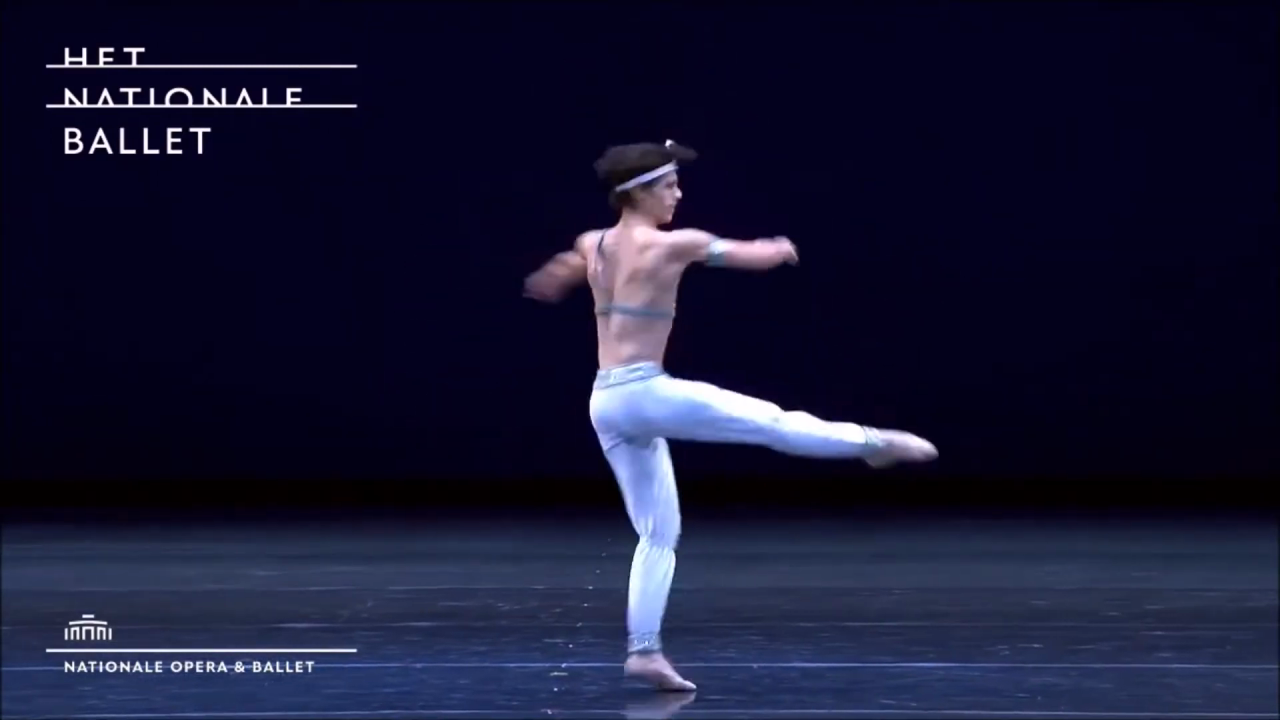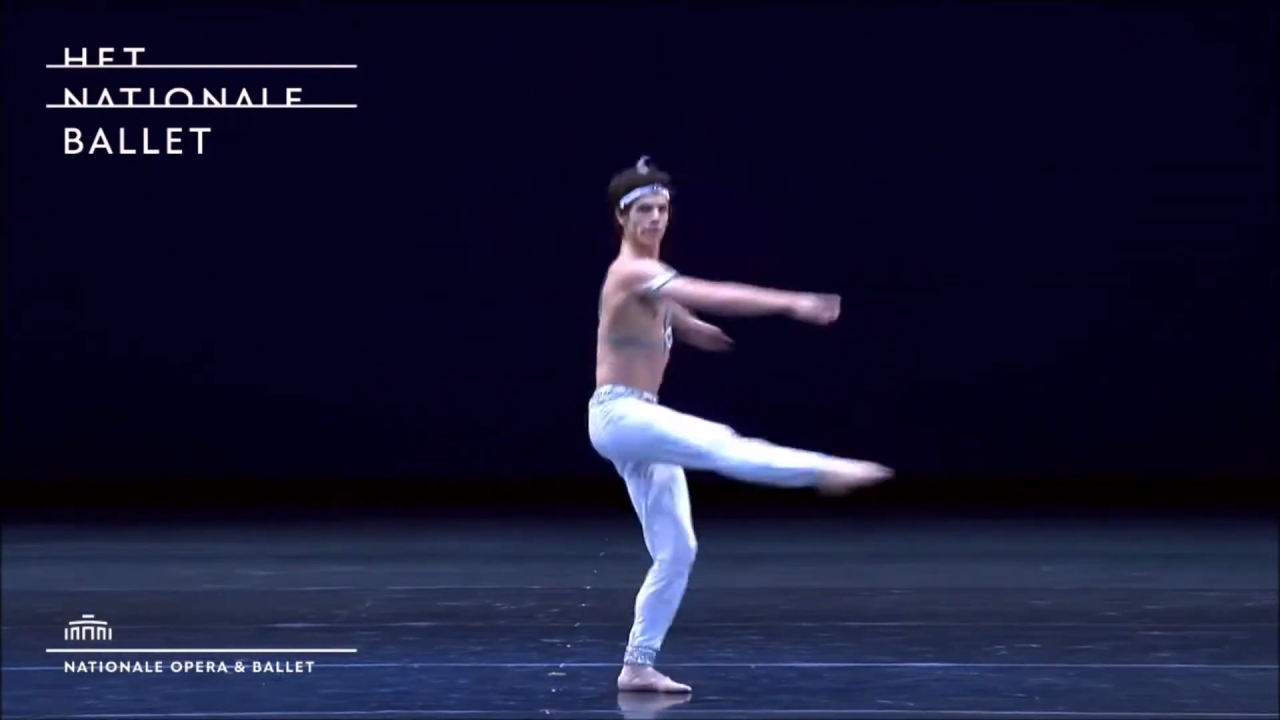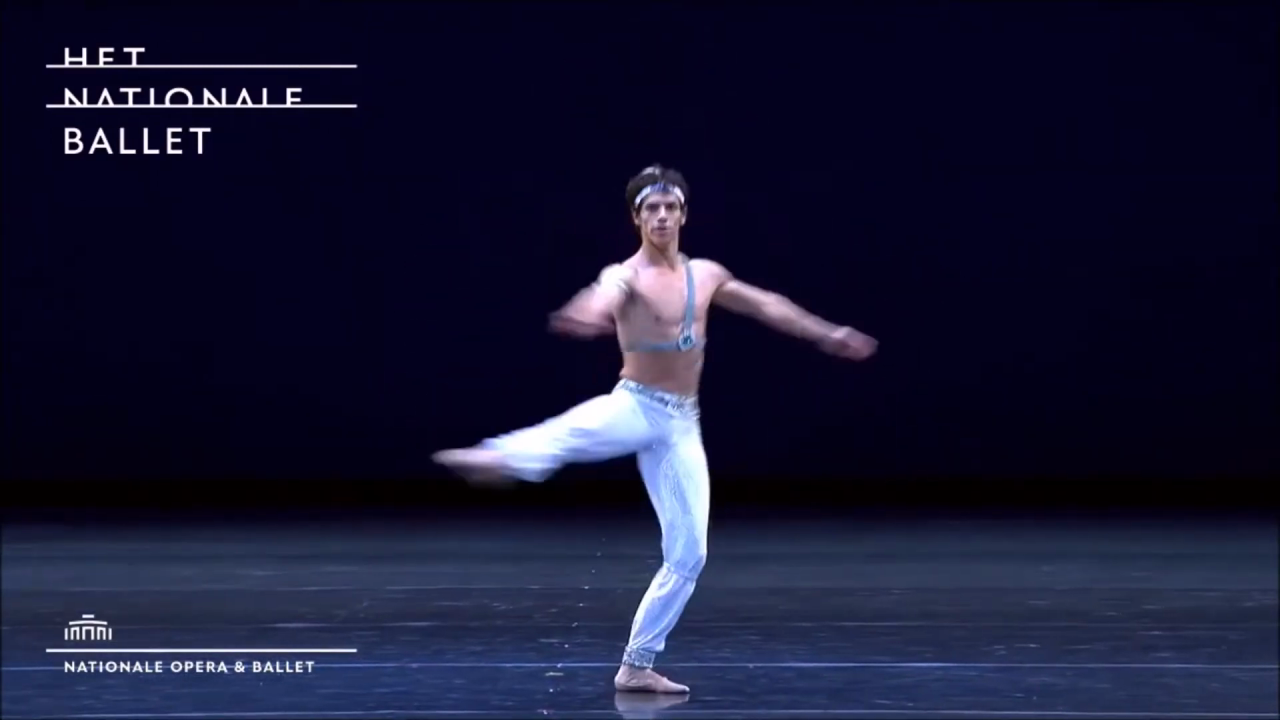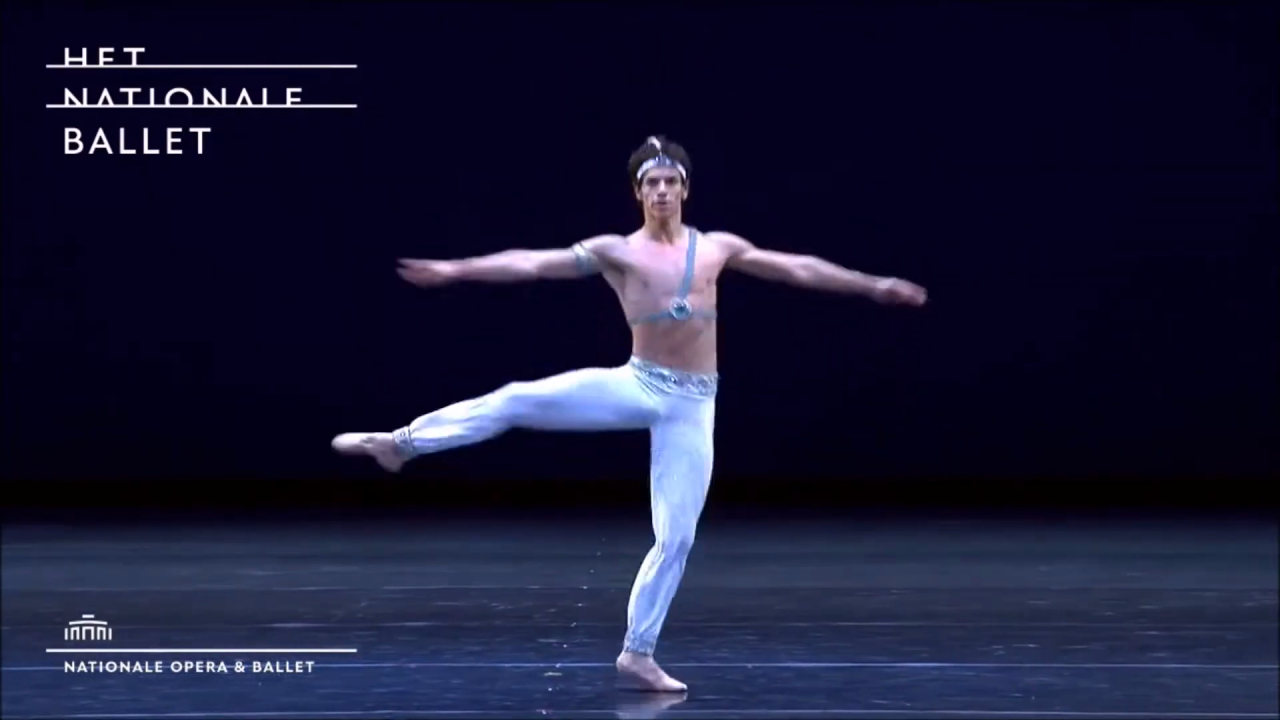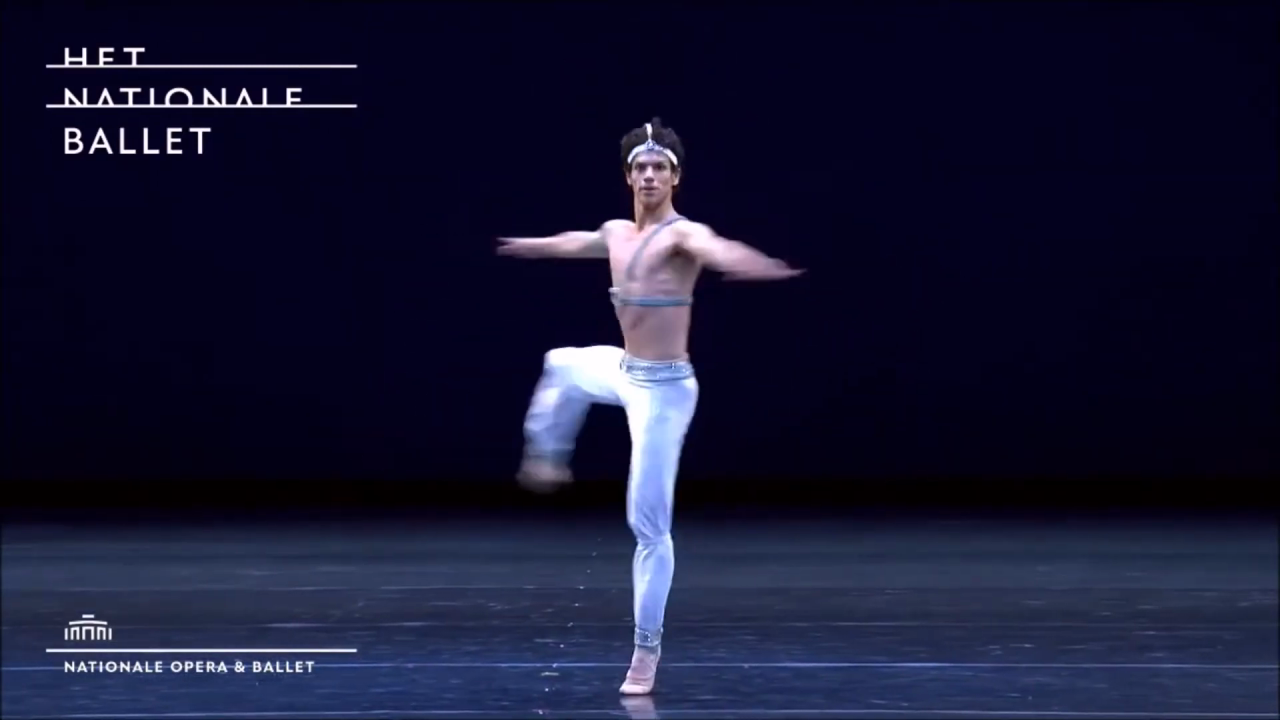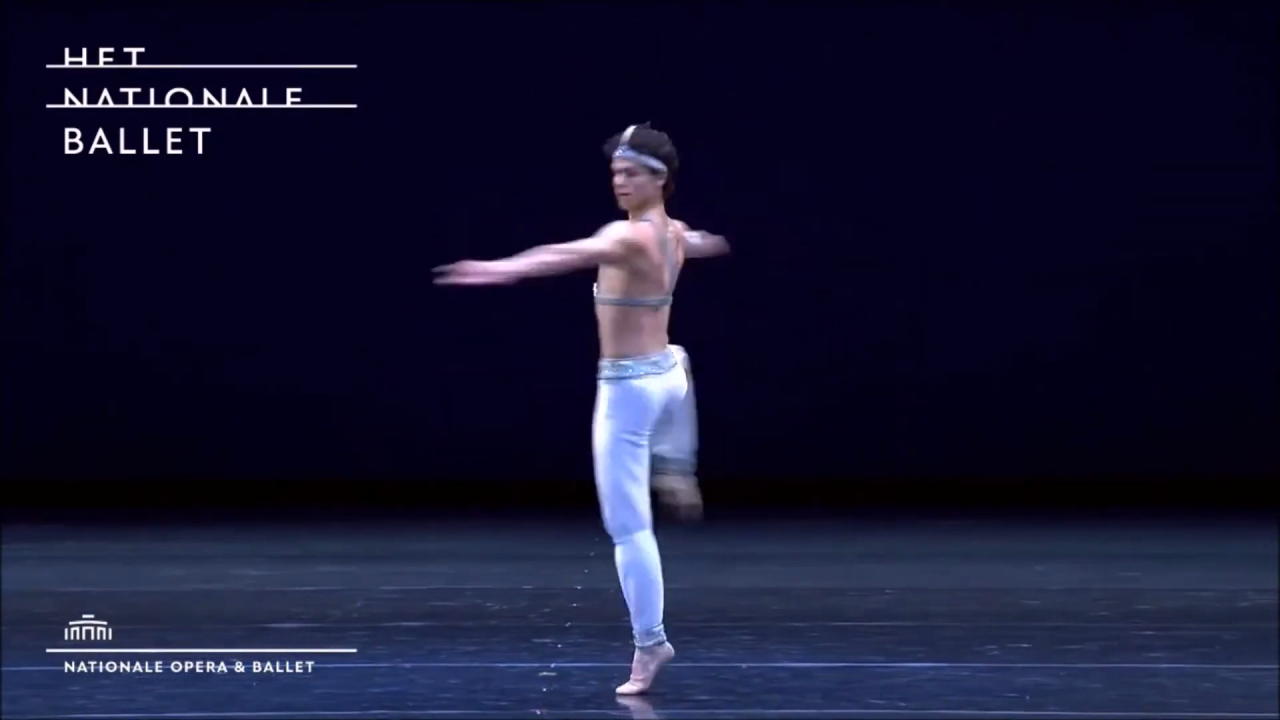
dt=0.1s
person 1, frame 1
left shoulder: (594, 243)
right shoulder: (673, 243)
left elbow: (556, 275)
right elbow: (749, 255)
left wrist: (550, 278)
right wrist: (778, 248)
left hip: (612, 404)
right hip: (637, 394)
left knee: (658, 533)
right knee: (773, 421)
left ankle: (645, 652)
right ankle: (882, 442)
person 1, frame 2
left shoulder: (648, 274)
right shoulder: (635, 272)
right elbow: (710, 296)
left wrist: (687, 324)
right wrist: (794, 303)
left hip: (634, 421)
right hip: (624, 418)
left knee: (677, 553)
left ankle: (638, 664)
person 1, frame 3
left shoulder: (706, 275)
right shoulder: (622, 277)
left elbow: (764, 305)
right elbow: (592, 305)
left wrist: (829, 333)
right wrist: (589, 315)
left hip: (678, 425)
right hip: (632, 409)
left knee: (688, 559)
left ankle: (639, 664)
right ankle: (495, 456)
person 1, frame 4
left shoulder: (718, 247)
right shoulder: (615, 249)
left elbow: (797, 269)
right elbow: (536, 263)
left wrist: (876, 285)
right wrist: (452, 269)
left hip: (691, 407)
right hip: (637, 386)
left knee: (676, 541)
right knee: (520, 399)
left ankle: (638, 654)
right ankle: (398, 442)
person 1, frame 5
left shoulder: (687, 231)
right shoulder: (616, 233)
left elbow: (727, 253)
right elbow: (586, 243)
left wrist: (748, 262)
right wrist: (542, 242)
left hip: (662, 390)
right hip: (629, 373)
left knee: (649, 527)
left ankle: (646, 650)
right ankle: (546, 453)
person 1, frame 6
left shoulder: (627, 235)
right shoulder: (671, 232)
left elbow: (573, 253)
right elbow: (696, 243)
left wrist: (506, 268)
left hip: (628, 391)
right hip: (663, 377)
left knee: (628, 527)
left ankle: (648, 648)
right ankle: (675, 470)
